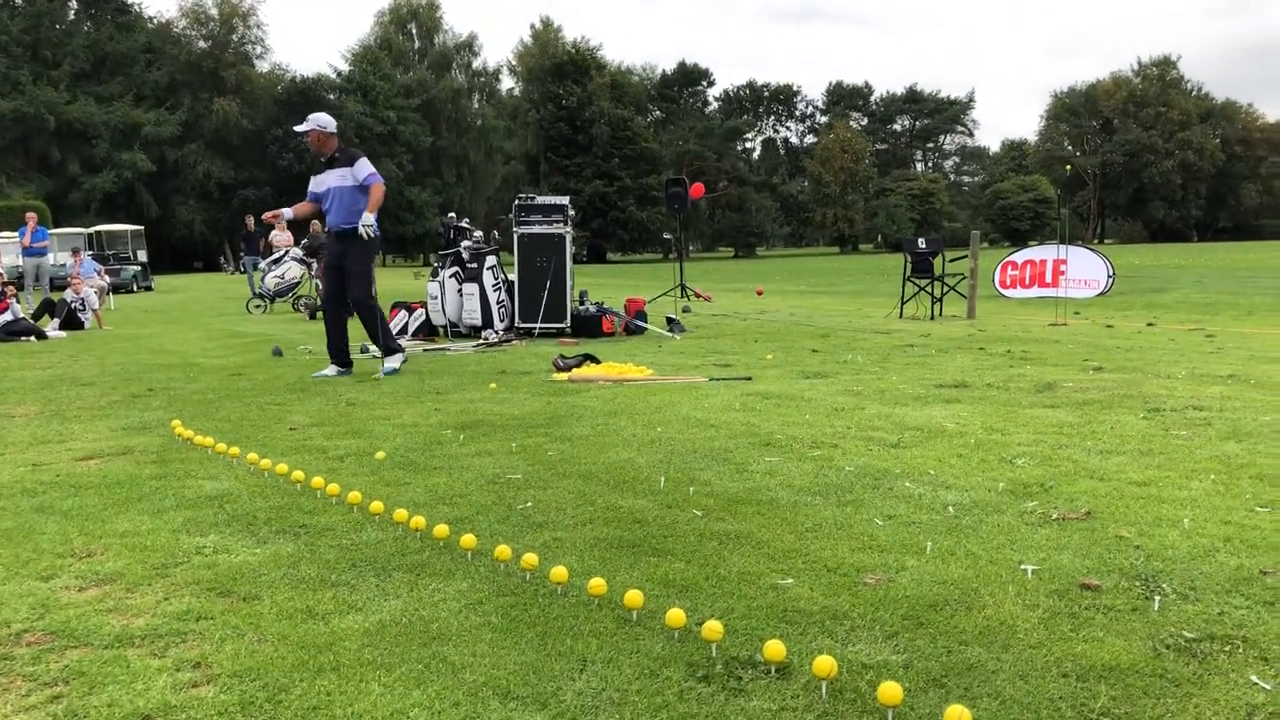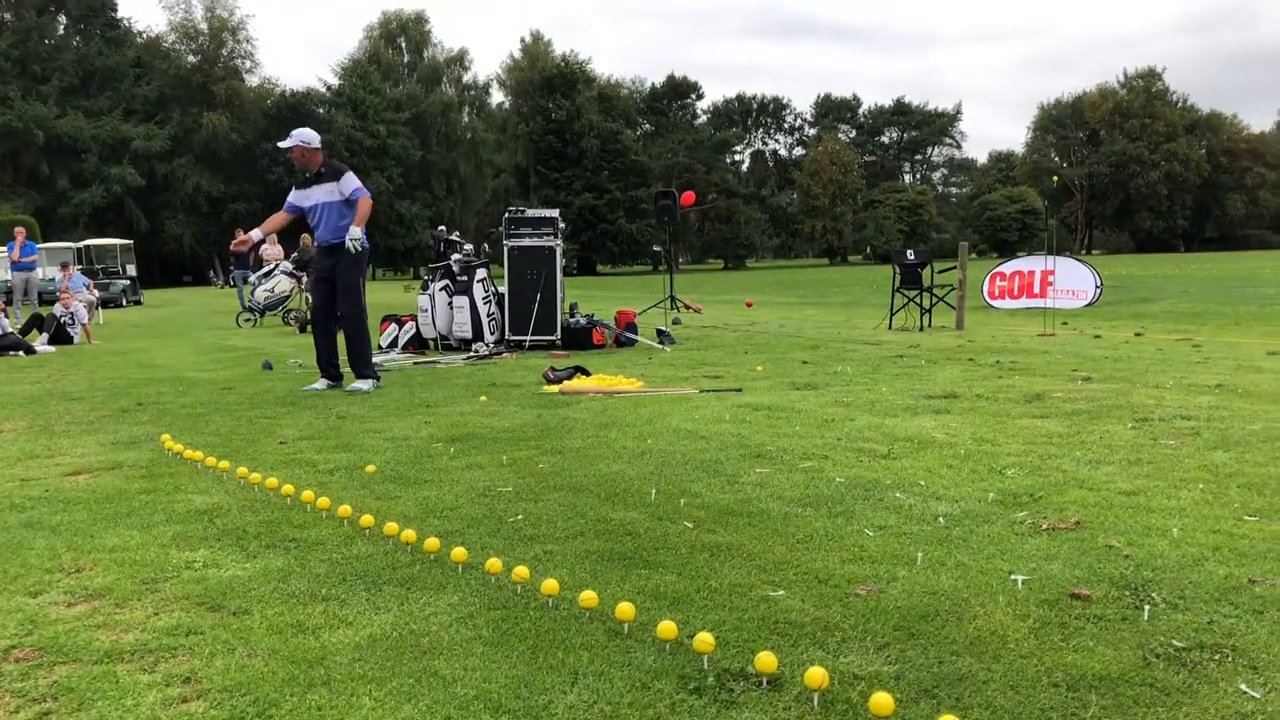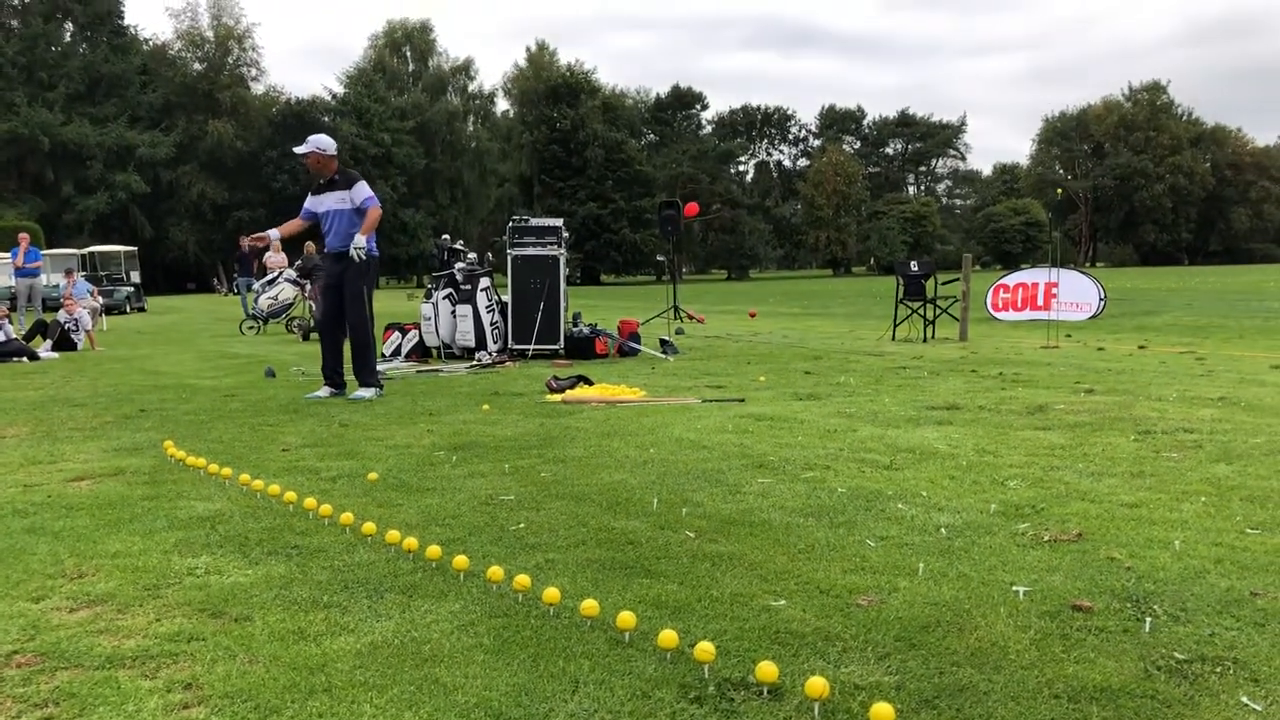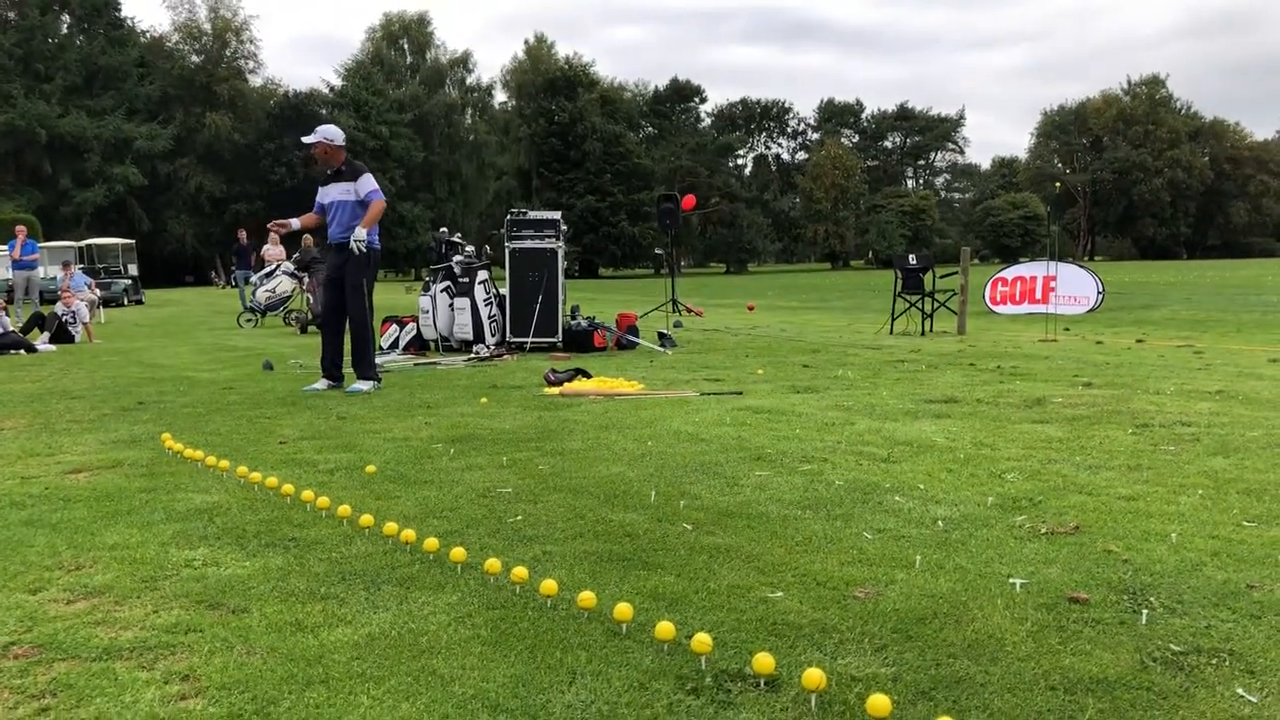
dt=0.4s
person 1, frame 1
left shoulder: (353, 159)
right shoulder: (320, 171)
left elbow: (378, 186)
right elbow: (312, 204)
left wrist: (369, 214)
right wrist: (284, 213)
left hip: (360, 238)
right hip: (335, 240)
left knee: (361, 298)
right knee: (332, 302)
left ankle: (393, 351)
right ankle: (341, 363)
person 1, frame 2
left shoulder: (339, 173)
right shoulder: (302, 186)
left elbow: (365, 200)
right elbow: (284, 215)
left wrist: (355, 229)
right wrist: (253, 236)
left hip: (349, 251)
right hip: (323, 253)
left knee: (351, 314)
right knee: (320, 315)
left ankle: (367, 375)
right ankle: (330, 375)
person 1, frame 3
left shoulder: (352, 181)
right shoulder: (317, 190)
left elbow: (375, 210)
right elbow: (302, 221)
left wrist: (361, 237)
right wrist: (270, 235)
left hip: (358, 259)
right hip: (333, 260)
left knee: (358, 322)
right knee: (328, 322)
left ankle: (370, 384)
right ankle: (333, 383)
person 1, frame 4
left shoulder: (357, 173)
right shoulder: (326, 181)
left elbow: (379, 203)
right elbow: (318, 215)
left wrist: (362, 230)
right wrist: (291, 224)
left hip: (361, 251)
right hip: (335, 252)
left knee: (358, 314)
right knee: (330, 315)
left ankle: (368, 376)
right ankle: (331, 376)
